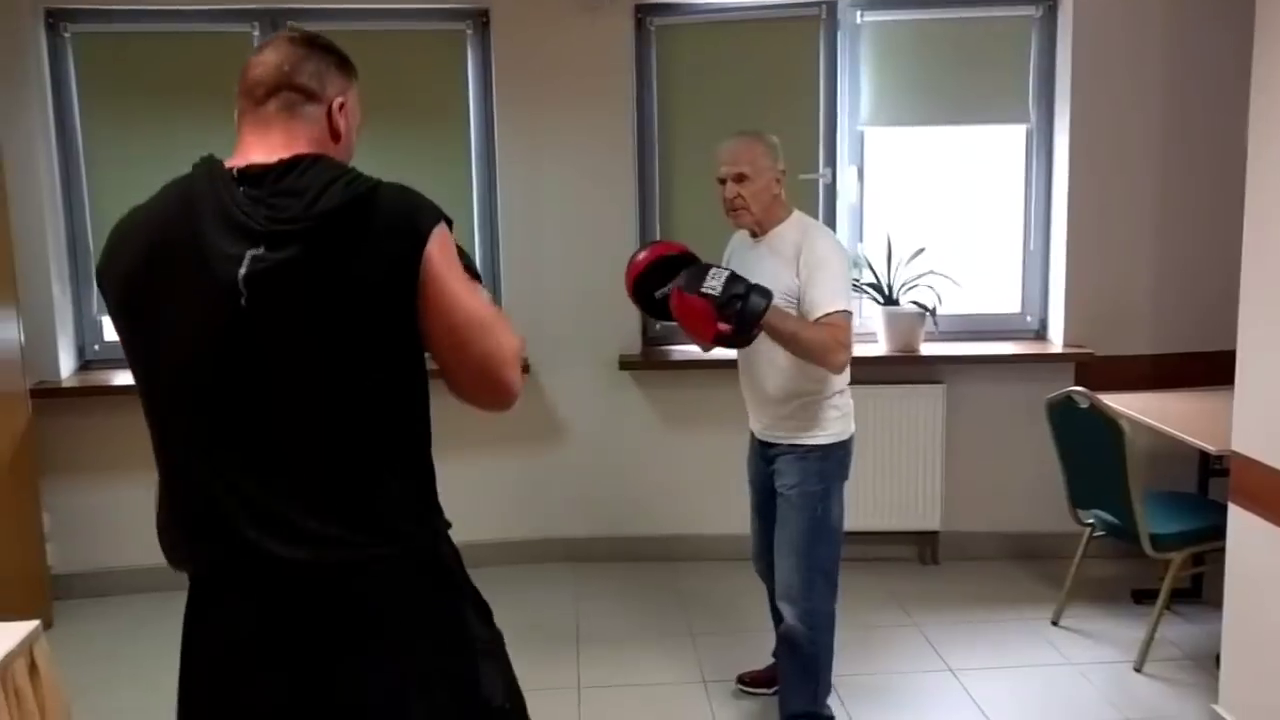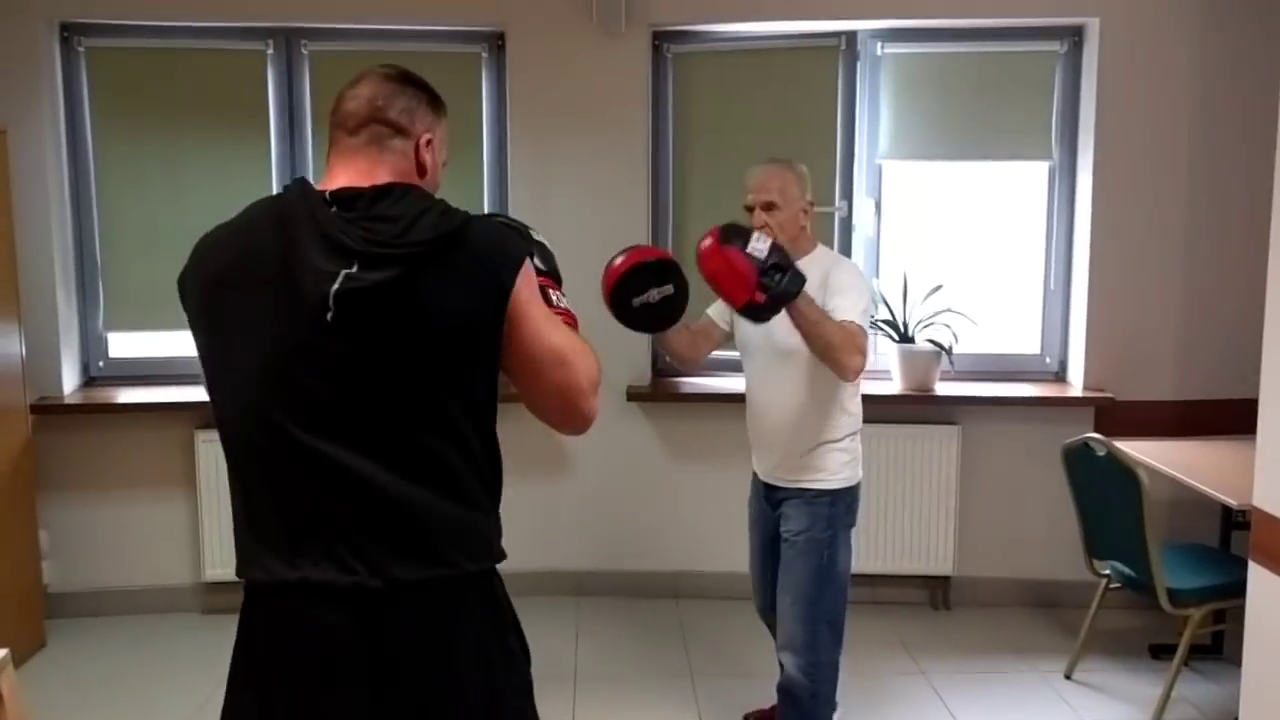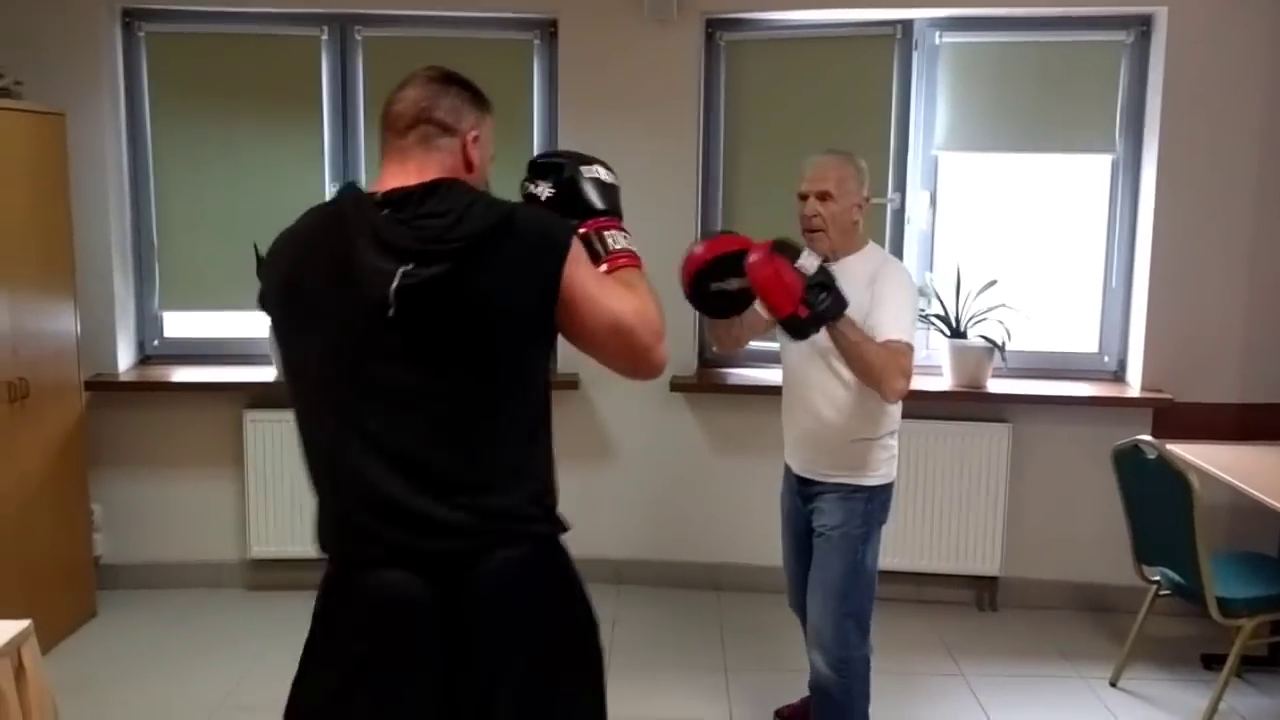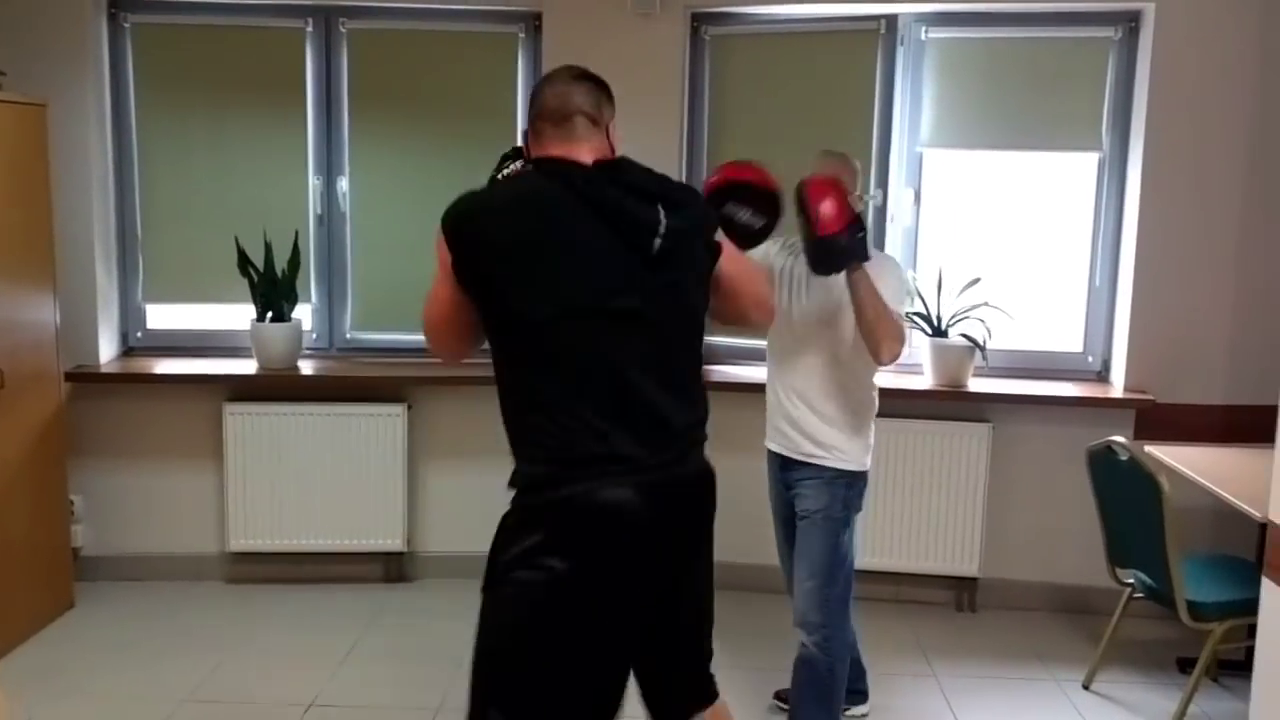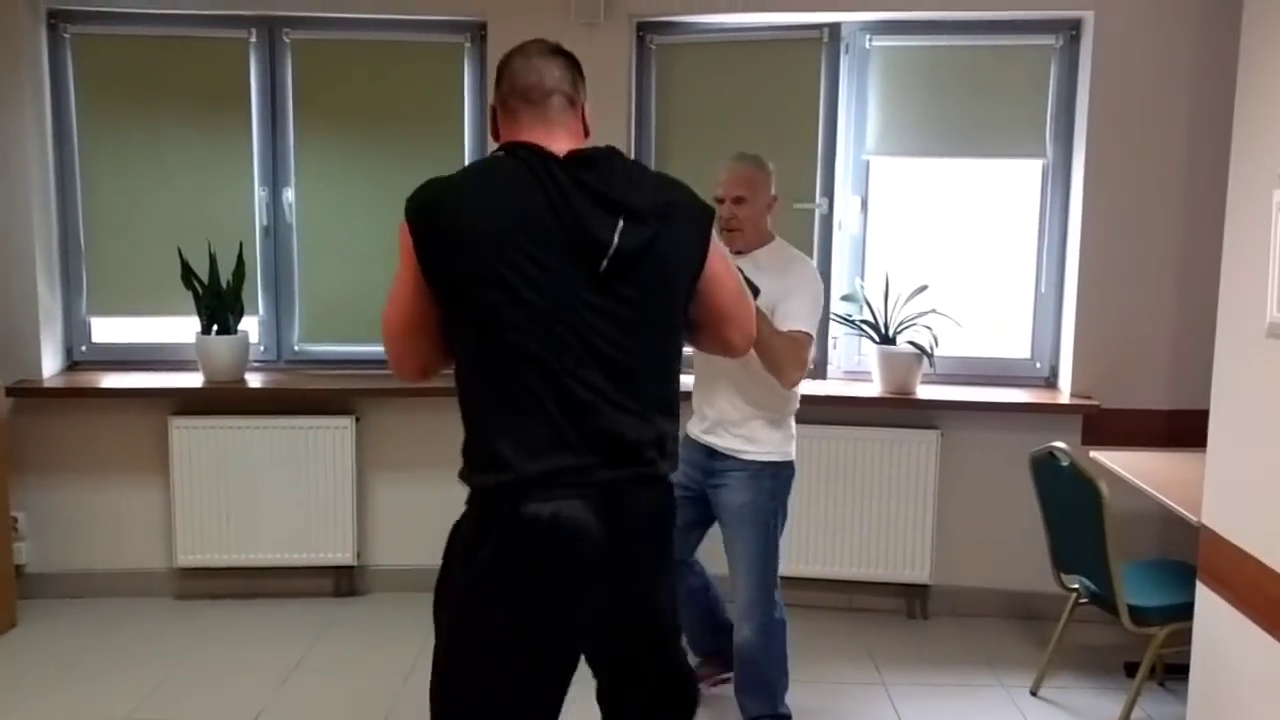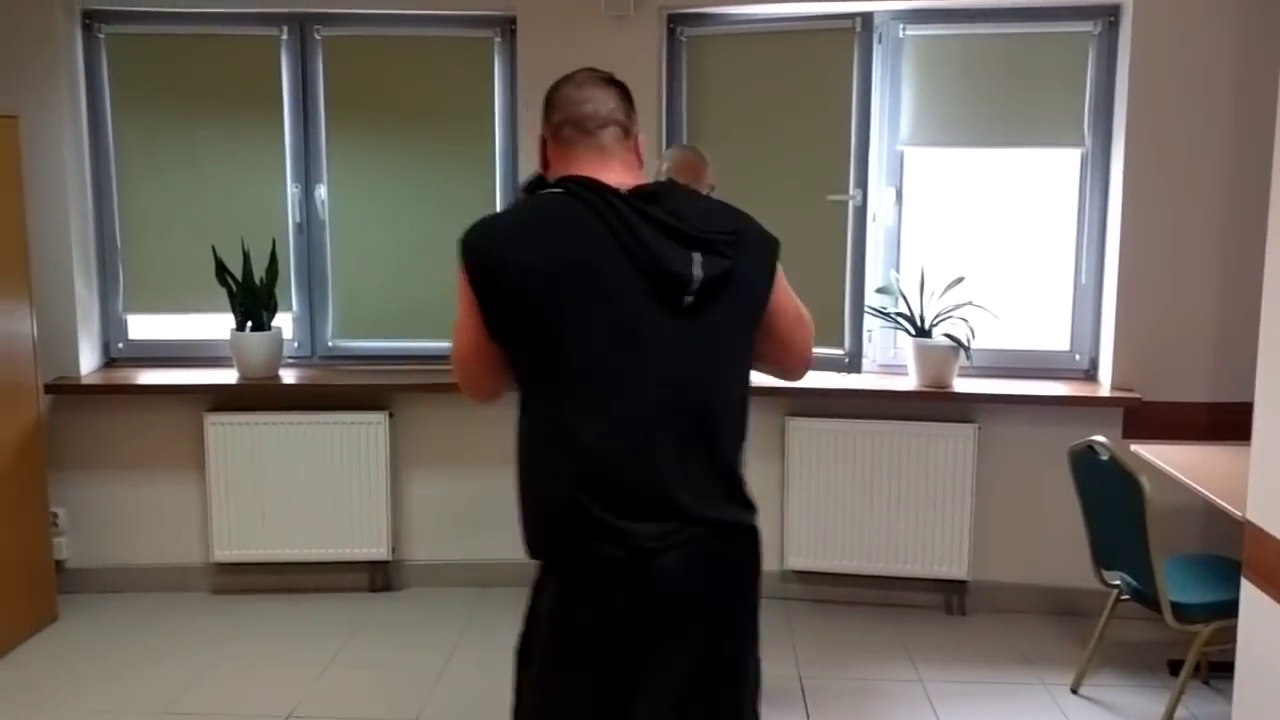
dt=0.5s
person 1, frame 1
left shoulder: (137, 240)
right shoulder: (396, 224)
right elbow: (498, 380)
right wrist: (447, 264)
left hip: (237, 602)
right hip: (392, 590)
person 1, frame 2
left shoulder: (221, 259)
right shoulder: (482, 254)
right elbow: (575, 406)
right wrist: (543, 283)
left hip: (292, 623)
right hip: (446, 617)
person 1, frame 3
left shoulder: (295, 256)
right shoulder: (531, 240)
right elbow: (643, 353)
right wrist: (604, 224)
left hip: (374, 593)
right hip: (515, 582)
person 1, frame 4
left shoulder: (480, 220)
right shoulder: (681, 212)
left elbow: (448, 341)
right elbow: (758, 308)
left hip: (567, 514)
right hip: (678, 498)
person 1, frame 5
left shoulder: (443, 210)
right shoulder: (672, 209)
left elbow: (413, 360)
right elbow: (735, 334)
left hip: (521, 521)
right hip: (640, 509)
person 1, frame 6
left shoulder: (499, 247)
right shoulder: (736, 238)
left elbow: (481, 382)
right elbow: (793, 356)
left hip: (599, 572)
right hip: (723, 551)
person 2, frame 1
left shoulder: (816, 246)
right shoulder: (739, 247)
left elbow: (833, 352)
left wrist: (758, 310)
left hip: (813, 442)
right hip: (766, 437)
left knee: (803, 581)
right knee: (772, 567)
right ankle: (795, 663)
person 2, frame 2
left shoulder: (840, 277)
left elbow: (849, 361)
right elbow: (692, 350)
left wrist: (790, 294)
left hip: (821, 485)
right hip: (768, 478)
left knee: (805, 628)
right knee: (774, 610)
person 2, frame 3
left shoulder: (885, 278)
right shoulder: (793, 267)
left elbow: (894, 383)
right elbow: (732, 339)
left wrist: (834, 316)
left hip: (854, 482)
right hip: (799, 471)
left knee: (833, 624)
right knee: (807, 604)
person 2, frame 4
left shoulder: (879, 270)
right shoulder: (780, 255)
left elbow: (886, 350)
left wrist: (854, 264)
left hip: (834, 463)
right hip: (784, 453)
left knee: (819, 602)
right knee: (810, 589)
person 2, frame 5
left shoulder: (795, 272)
left elbow: (792, 369)
left hip: (757, 461)
right hip: (697, 445)
left knee: (754, 598)
right ankle: (720, 650)
person 2, frame 6
left shoulder: (729, 257)
right shoulder: (640, 250)
left elbow: (750, 342)
right elbow: (612, 328)
left hip: (691, 429)
right hip: (640, 430)
left knee: (690, 561)
right knee: (643, 559)
left ankle: (732, 679)
